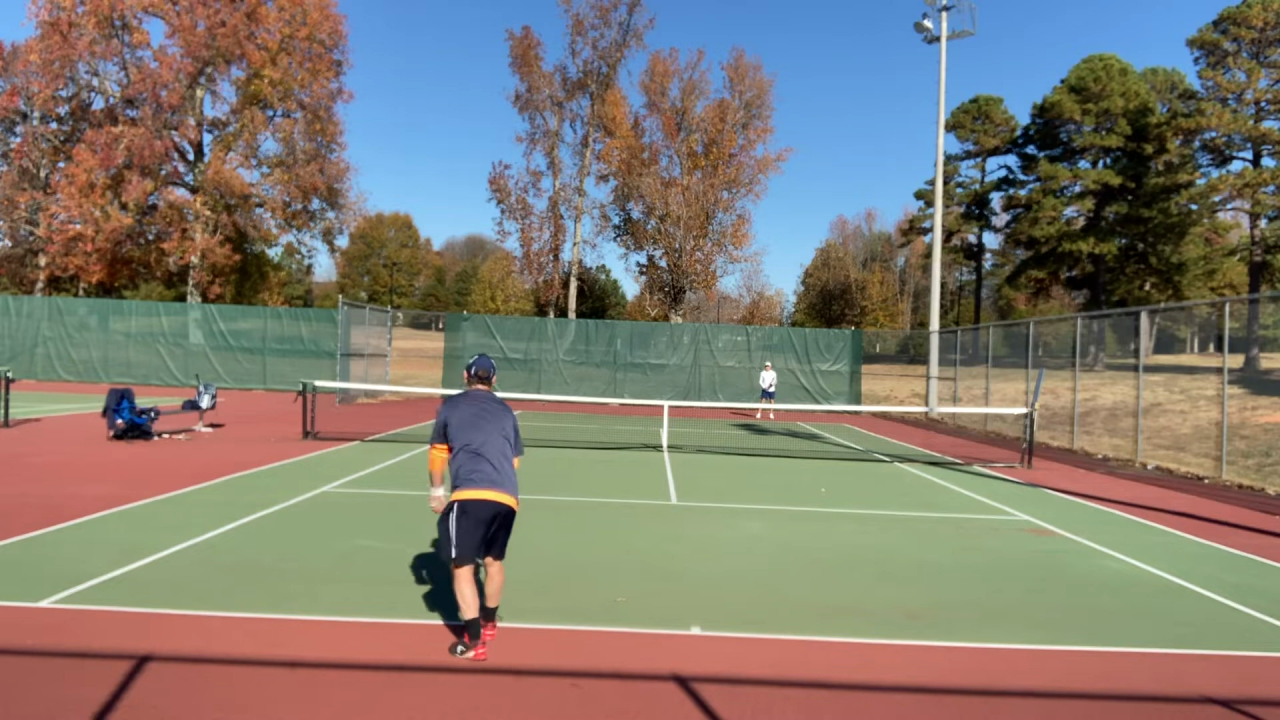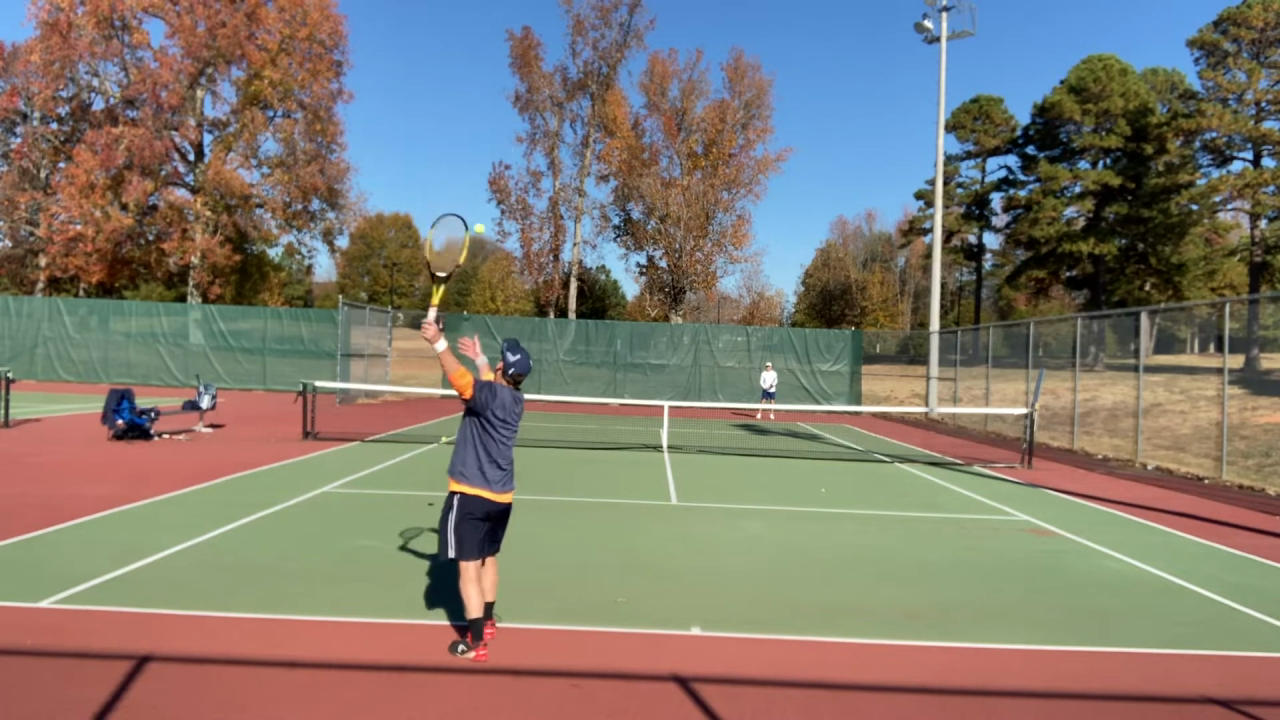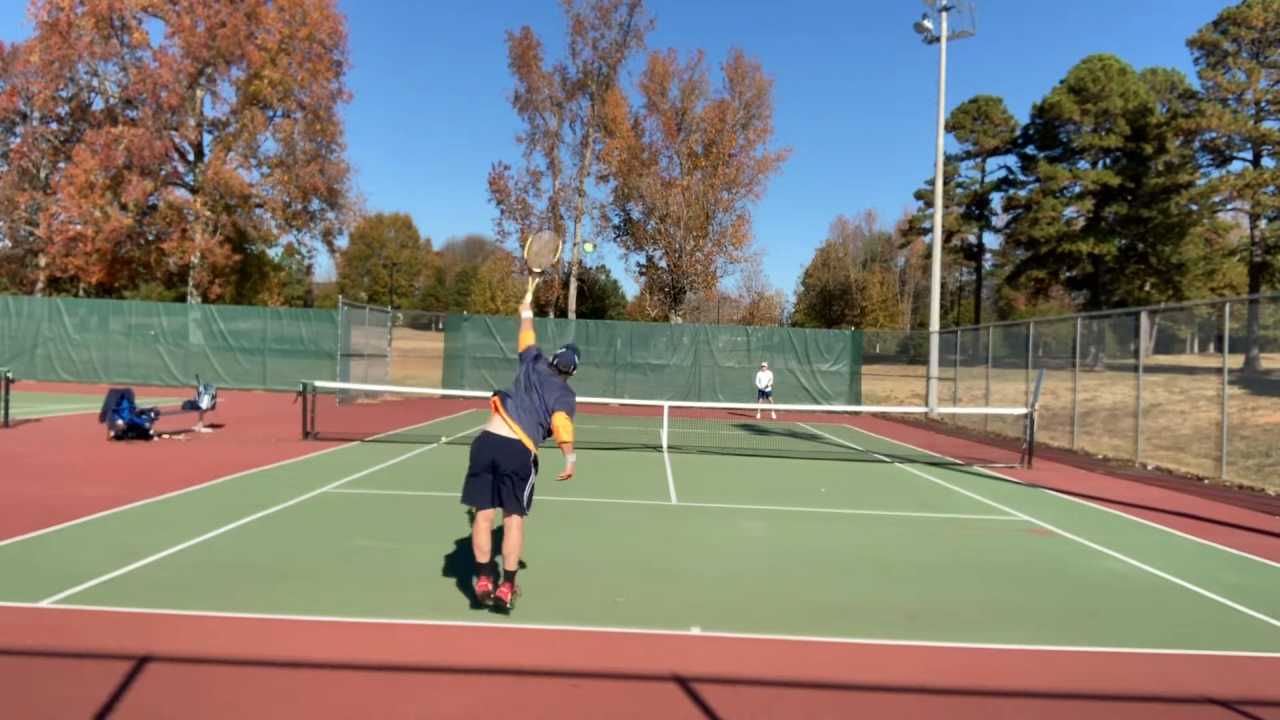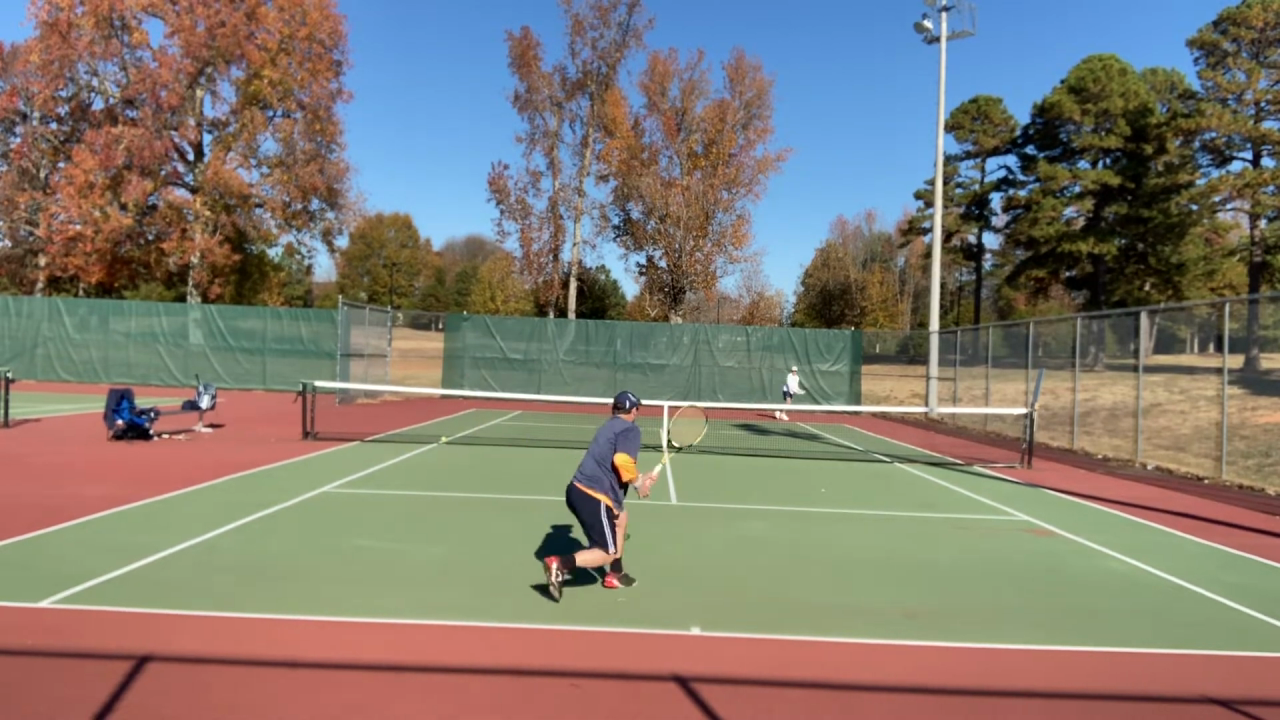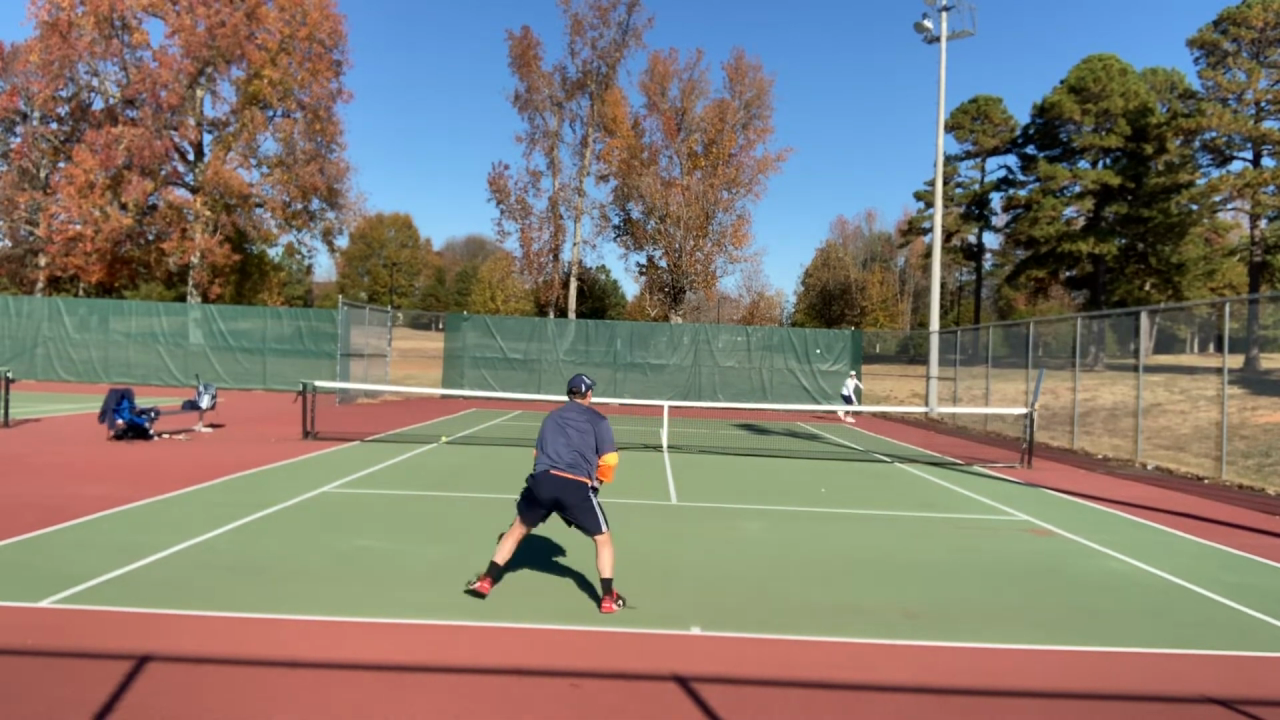
dt=0.7s
person 1, frame 1
left shoulder: (450, 406)
right shoulder: (505, 411)
left elbow: (439, 453)
left wrist: (437, 491)
left hip: (471, 496)
right hip: (508, 497)
left knee: (462, 569)
right knee: (495, 560)
left ankle: (474, 640)
right ankle: (488, 622)
person 1, frame 2
left shoulder: (491, 396)
right shoulder: (515, 399)
left elbow: (461, 379)
left wrist: (438, 341)
right wrist: (480, 357)
left hip: (471, 494)
right hip: (500, 496)
left knee: (468, 567)
right knee: (487, 559)
left ankle: (476, 641)
right ankle: (486, 622)
person 1, frame 3
left shoulder: (535, 364)
right shoulder: (565, 395)
left elbow: (526, 339)
right elbow: (561, 424)
left wrist: (526, 309)
right wrist: (570, 457)
left hip: (487, 441)
right hip: (518, 454)
left knee: (483, 514)
right knee: (514, 519)
left ankle: (483, 580)
right ankle: (506, 585)
person 1, frame 4
left shoulder: (608, 427)
right shoulder: (629, 430)
right elbow: (623, 460)
left wrist: (641, 477)
right wrist: (638, 484)
left hip: (577, 490)
right hip: (592, 498)
left knee: (620, 520)
right knee: (606, 554)
left ankle: (615, 574)
right ankle: (559, 565)
person 1, frame 5
left shoulder: (552, 417)
right shoulder: (598, 420)
left elbow: (538, 453)
right elbow: (610, 460)
right wrist: (599, 480)
left hip: (542, 481)
right hip: (577, 486)
left knee: (515, 533)
right knee: (604, 540)
left ankle: (485, 582)
right ankle: (609, 598)
